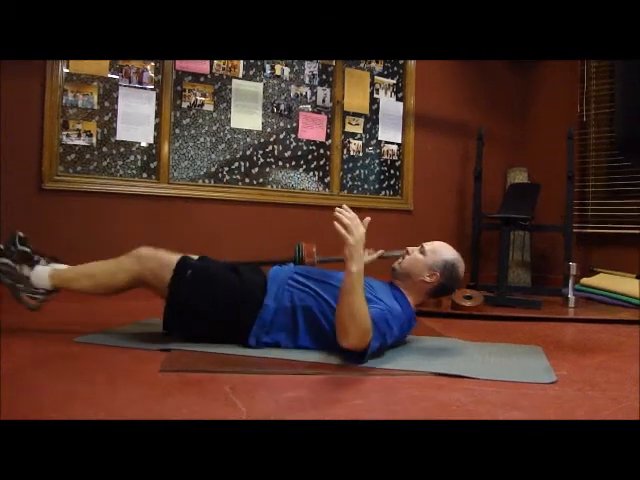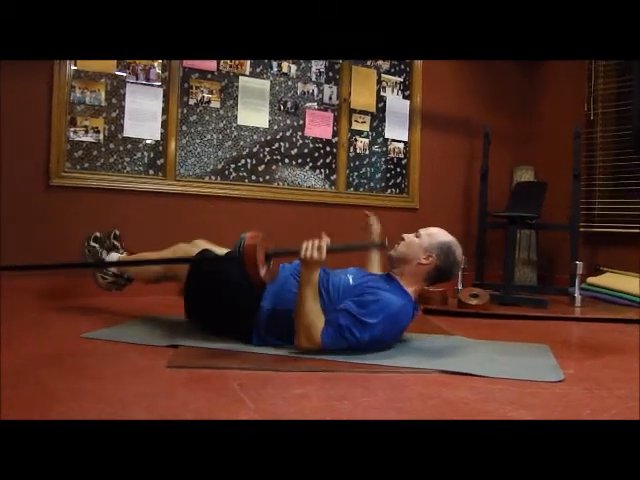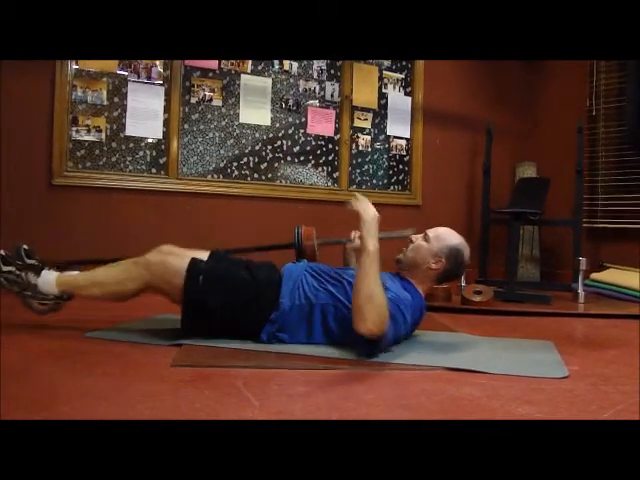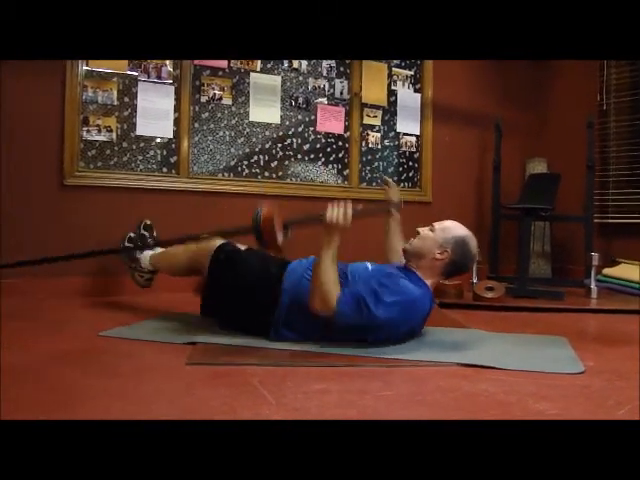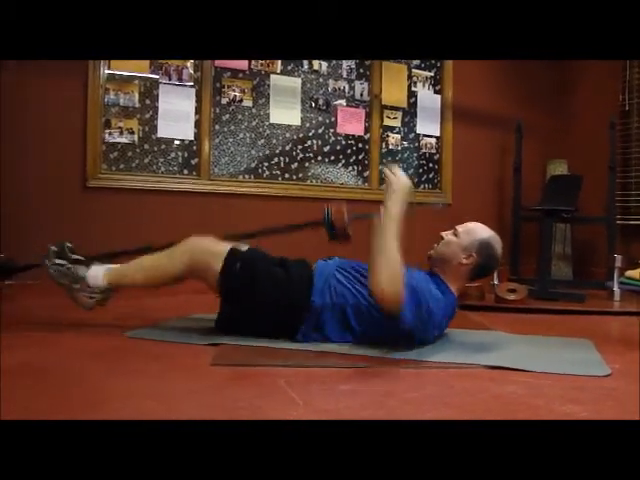
dt=1s
person 1, frame 1
left shoulder: (392, 315)
right shoulder: (391, 294)
left elbow: (352, 341)
left wrist: (355, 261)
right wrist: (356, 267)
left hip: (252, 313)
right hip: (261, 289)
left knee: (145, 261)
right knee: (154, 257)
left ankle: (41, 277)
right ankle: (50, 274)
person 1, frame 2
left shoulder: (386, 310)
right shoulder: (395, 294)
left elbow: (306, 338)
left wrist: (309, 272)
right wrist: (374, 247)
left hip: (256, 311)
right hip: (271, 287)
left knee: (186, 252)
right knee: (200, 248)
left ankle: (114, 268)
right ankle: (125, 266)
person 1, frame 3
left shoulder: (402, 306)
right shoulder: (402, 290)
left elbow: (367, 326)
left wrist: (371, 244)
right wrist: (360, 253)
left hip: (266, 312)
right hip: (274, 286)
left knee: (151, 266)
right knee: (166, 254)
left ankle: (48, 284)
right ankle: (56, 281)
person 1, frame 4
left shoulder: (400, 297)
right shoulder: (411, 285)
left elbow: (321, 304)
left wrist: (330, 240)
right wrist: (394, 213)
left hip: (272, 307)
right hip: (286, 281)
left knee: (207, 247)
right knee: (223, 247)
left ankle: (147, 262)
right ankle: (158, 256)
person 1, frame 5
left shoulder: (429, 302)
right shoulder: (433, 288)
left elbow: (384, 291)
left wrist: (395, 206)
right wrist: (382, 226)
left hip: (294, 310)
right hip: (305, 282)
left knee: (197, 251)
right knee: (205, 247)
left ankle: (93, 279)
right ankle: (102, 276)
